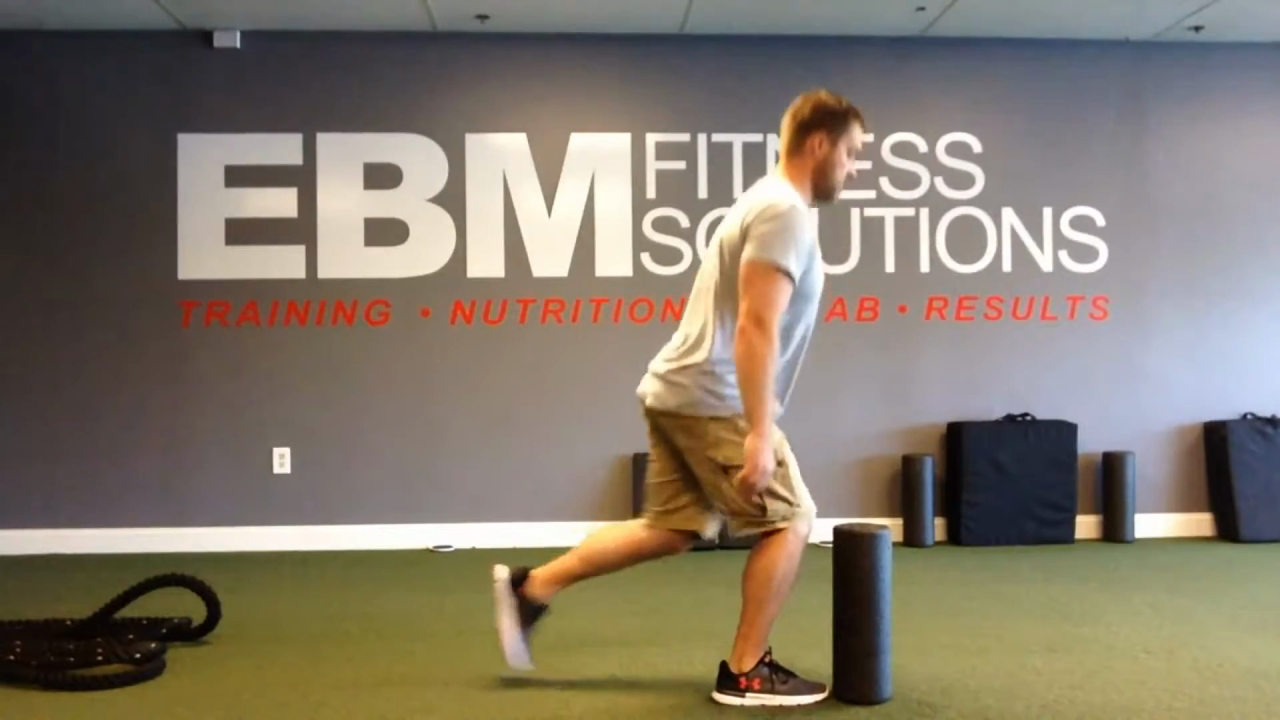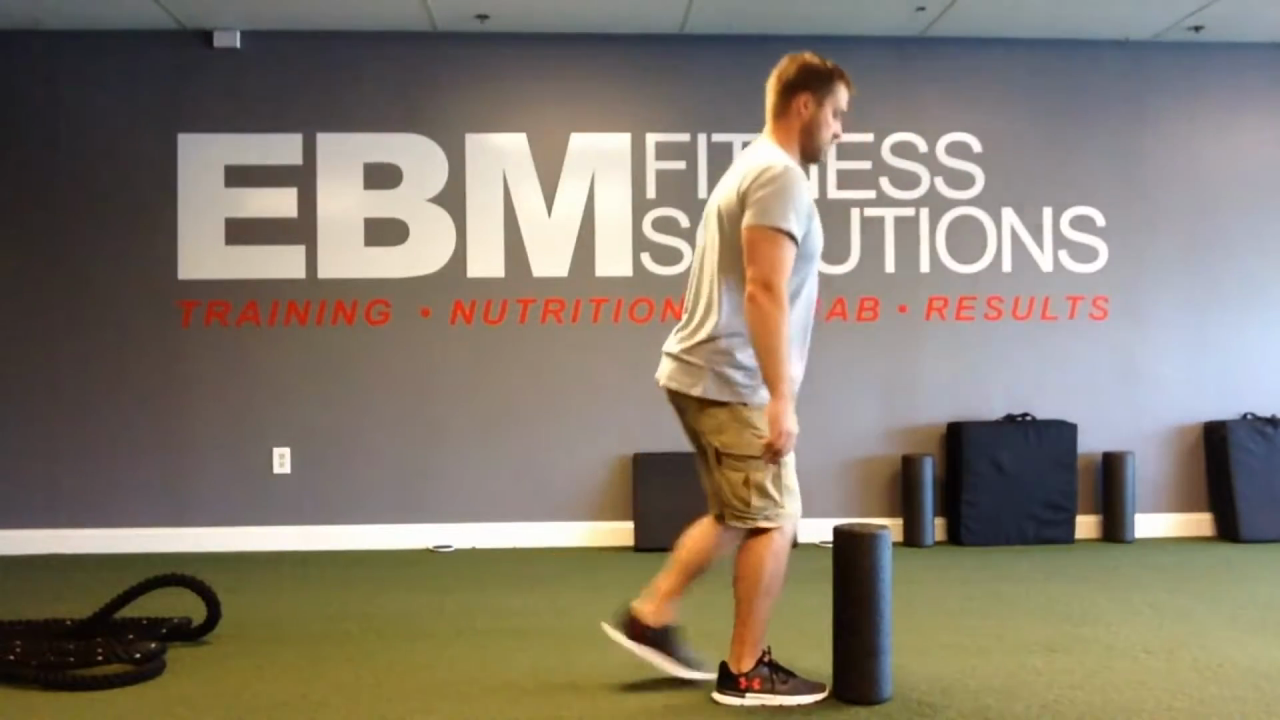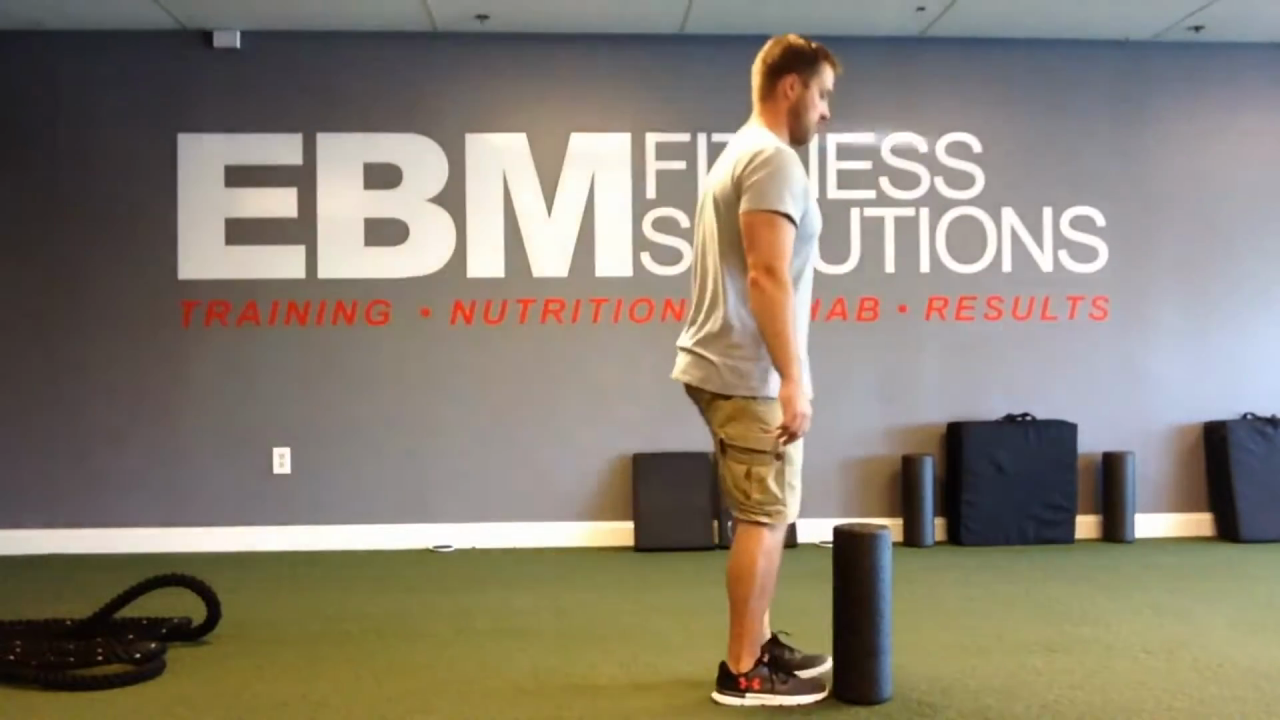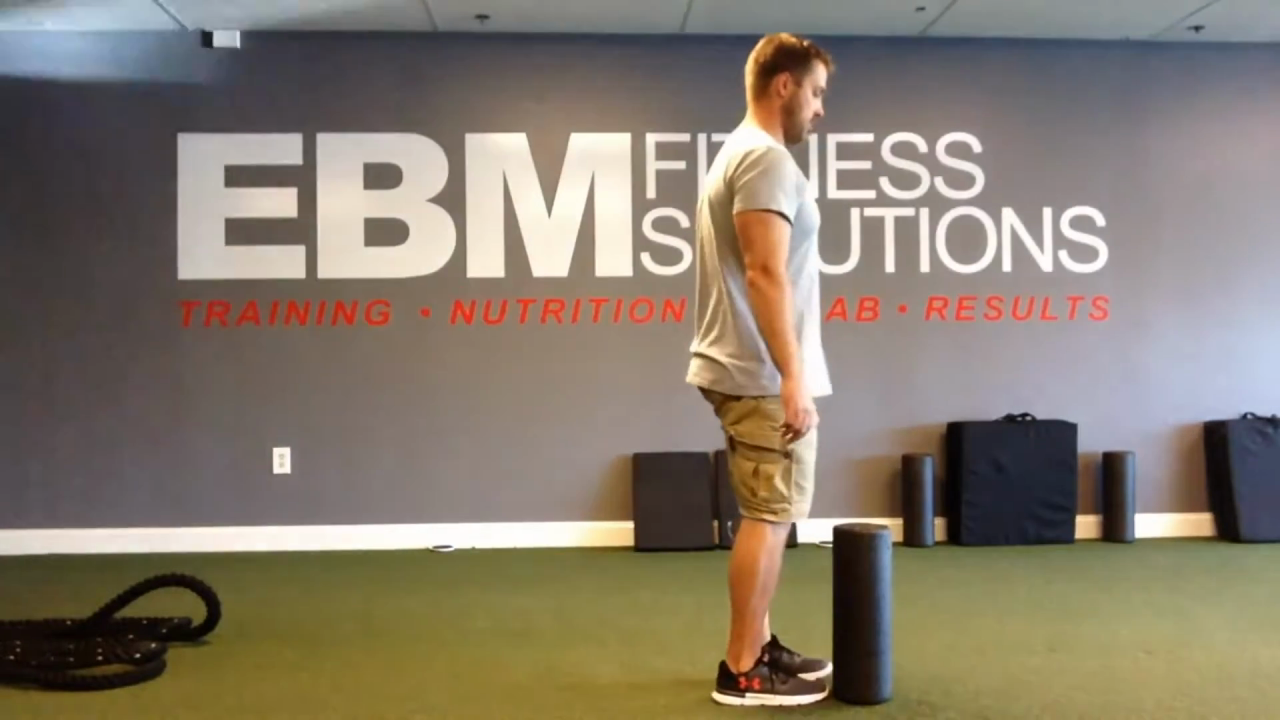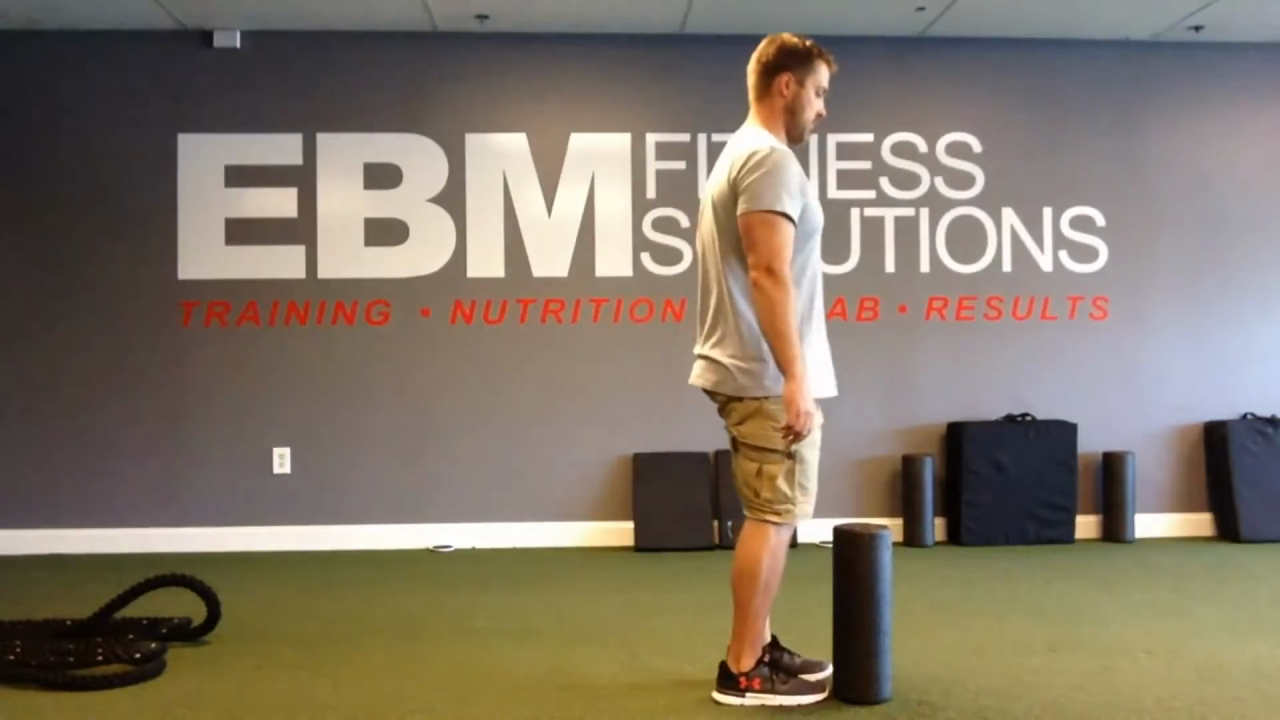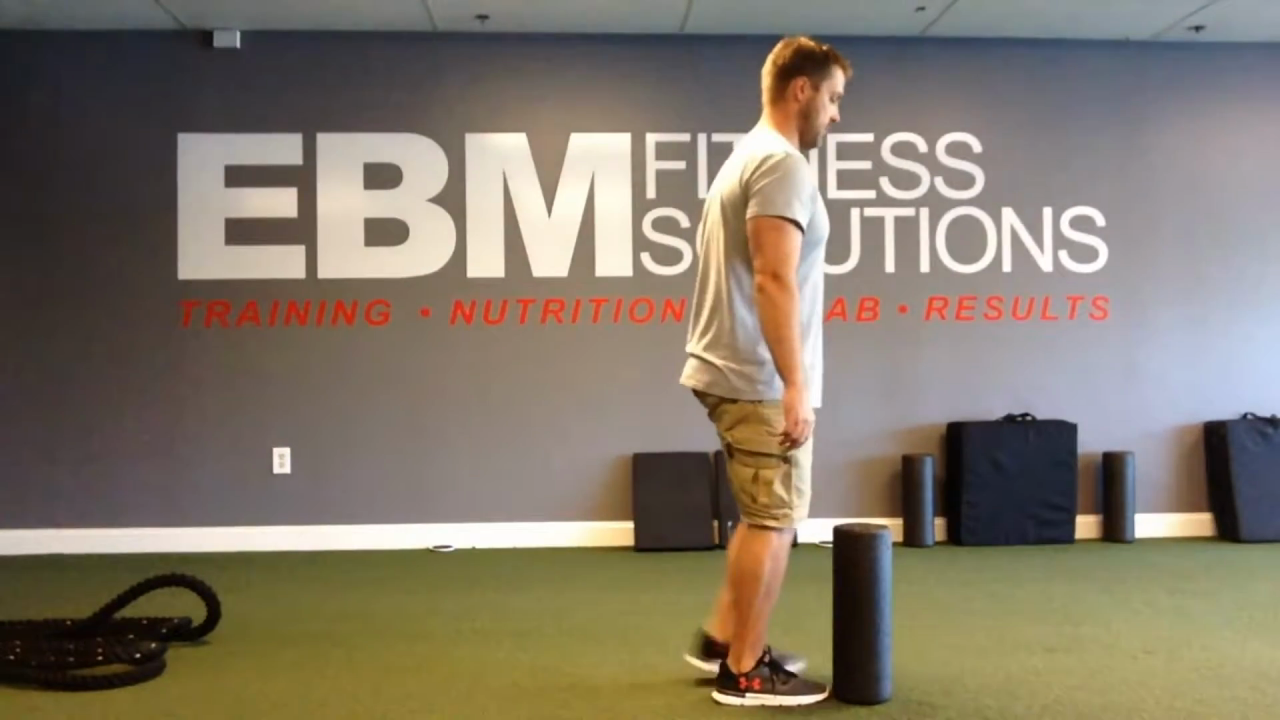
dt=0.2s
person 1, frame 1
left shoulder: (768, 202)
right shoulder: (786, 213)
right elbow: (757, 327)
left wrist: (753, 421)
right wrist: (759, 433)
left hip: (679, 390)
right hip: (709, 396)
left knee: (667, 531)
right knee: (787, 521)
left ankle: (530, 589)
right ankle: (746, 672)
person 1, frame 2
left shoulder: (753, 168)
right shoulder: (779, 175)
right elbow: (765, 292)
left wrist: (768, 391)
right wrist: (780, 400)
left hip: (700, 370)
right hip: (727, 379)
left knee: (735, 517)
right knee: (771, 521)
left ankle: (650, 617)
right ankle: (745, 673)
person 1, frame 3
left shoulder: (741, 153)
right shoulder: (772, 159)
right elbow: (768, 276)
right wrist: (793, 381)
left hip: (720, 364)
right hip: (746, 374)
left knee: (757, 516)
right knee: (765, 518)
left ankle: (758, 645)
right ankle: (744, 671)
person 1, frame 4
left shoulder: (739, 153)
right shoulder: (765, 157)
right elbow: (765, 275)
right wrist: (793, 377)
left hip: (740, 368)
right hip: (761, 375)
left knee: (766, 515)
right knee: (770, 516)
left ankle: (758, 647)
right ankle: (743, 671)
person 1, frame 5
left shoulder: (741, 154)
right shoulder: (769, 158)
right elbow: (768, 276)
right wrist: (795, 379)
left hip: (745, 370)
right hip: (765, 376)
left knee: (769, 516)
right knee: (774, 517)
left ankle: (758, 649)
right ankle: (743, 671)
person 1, frame 6
left shoulder: (749, 156)
right shoulder: (781, 163)
right elbow: (774, 282)
right wrist: (794, 387)
left hip: (735, 372)
right hip: (758, 380)
left knee: (764, 518)
right knee: (772, 521)
left ankle: (721, 638)
right ankle: (744, 671)
